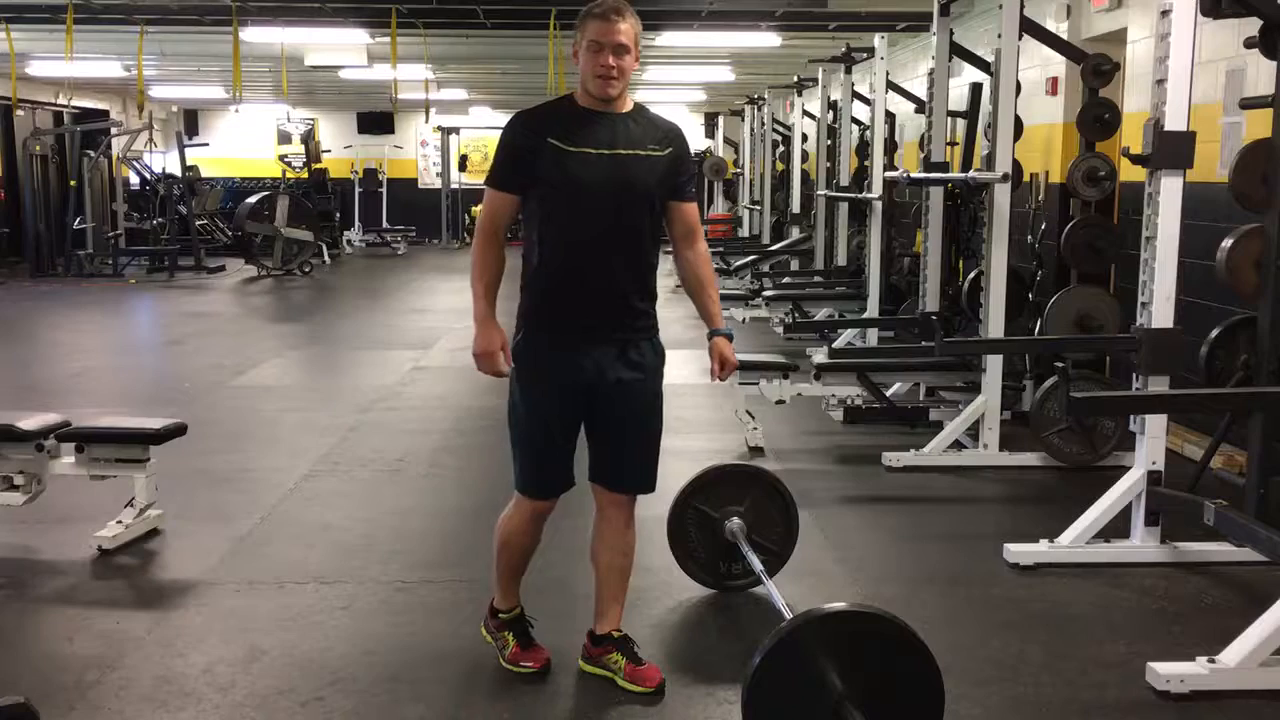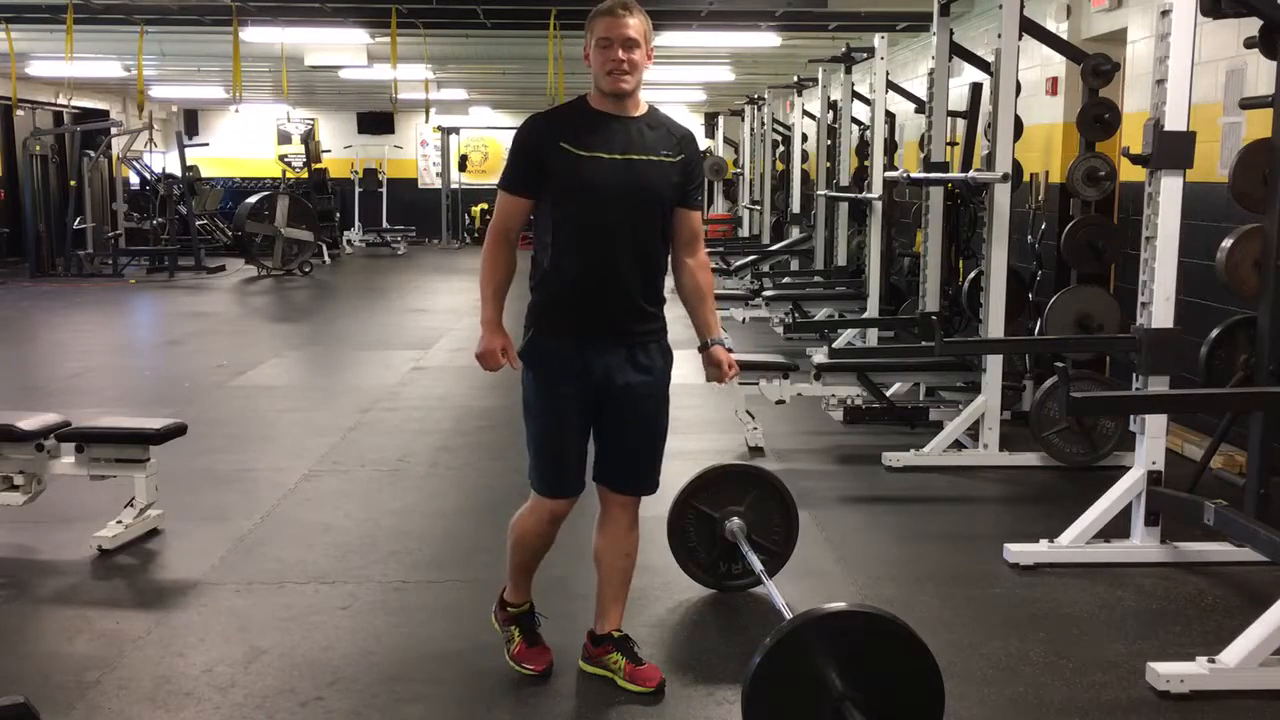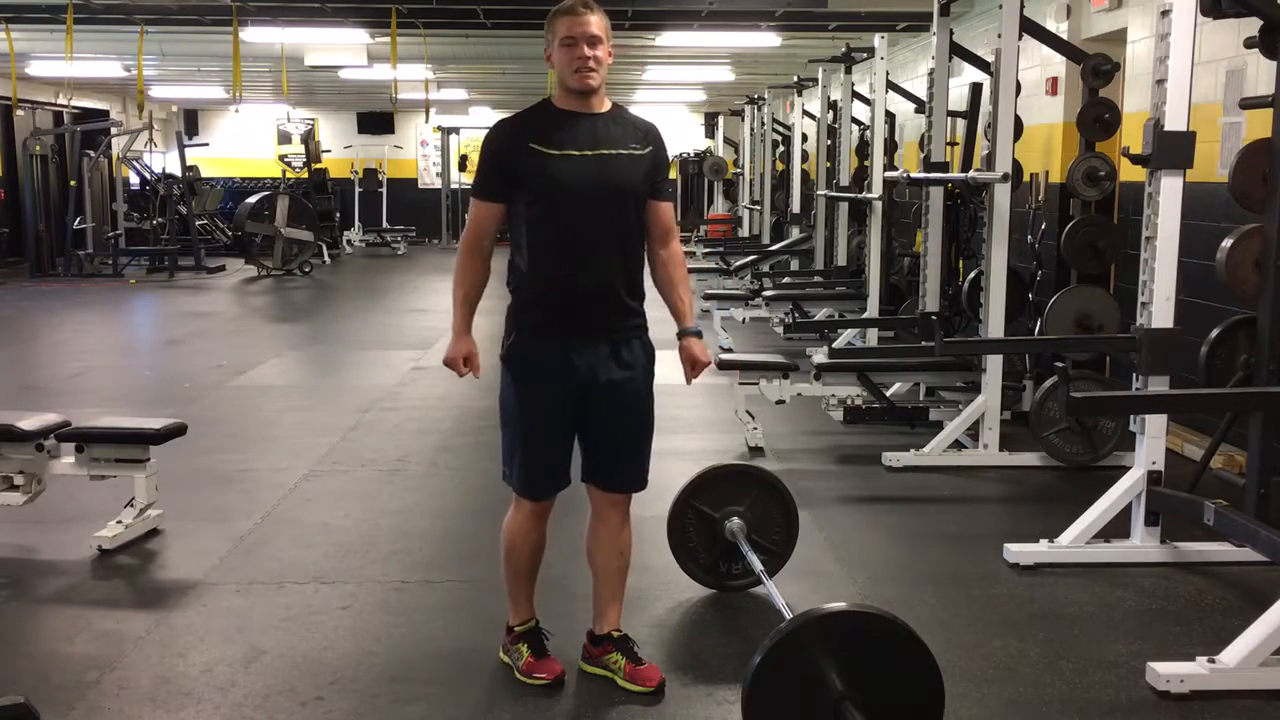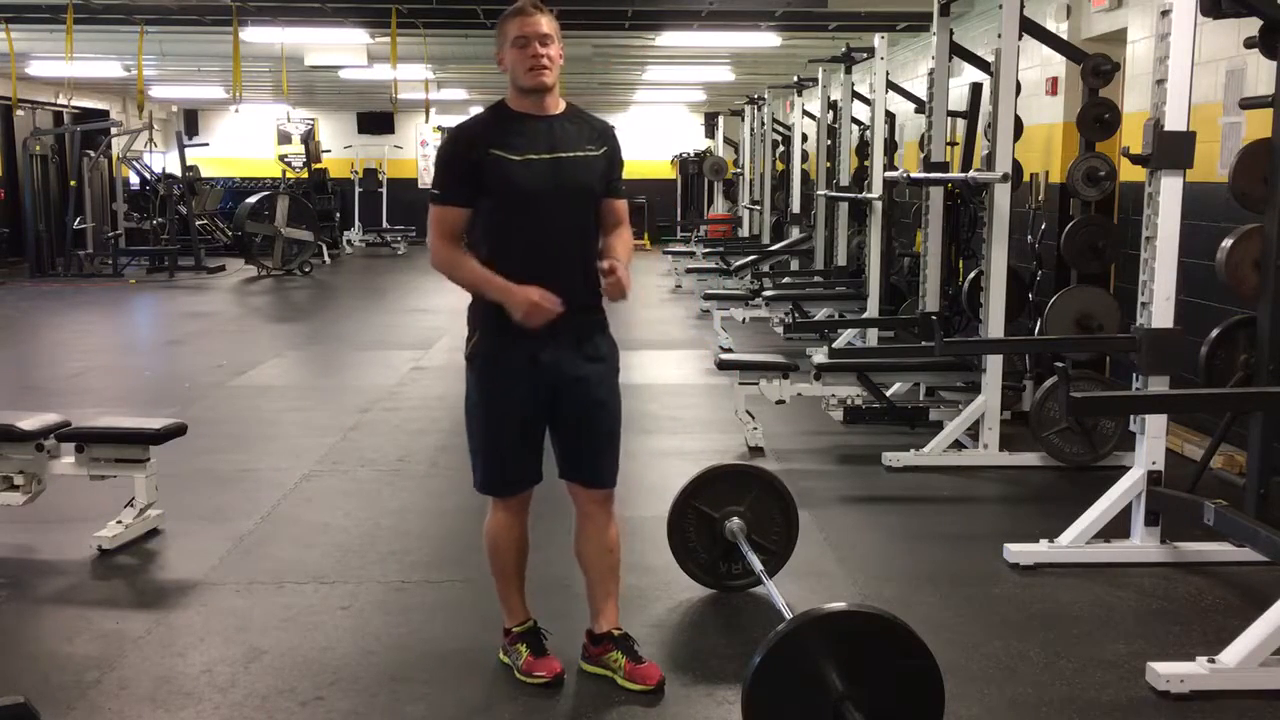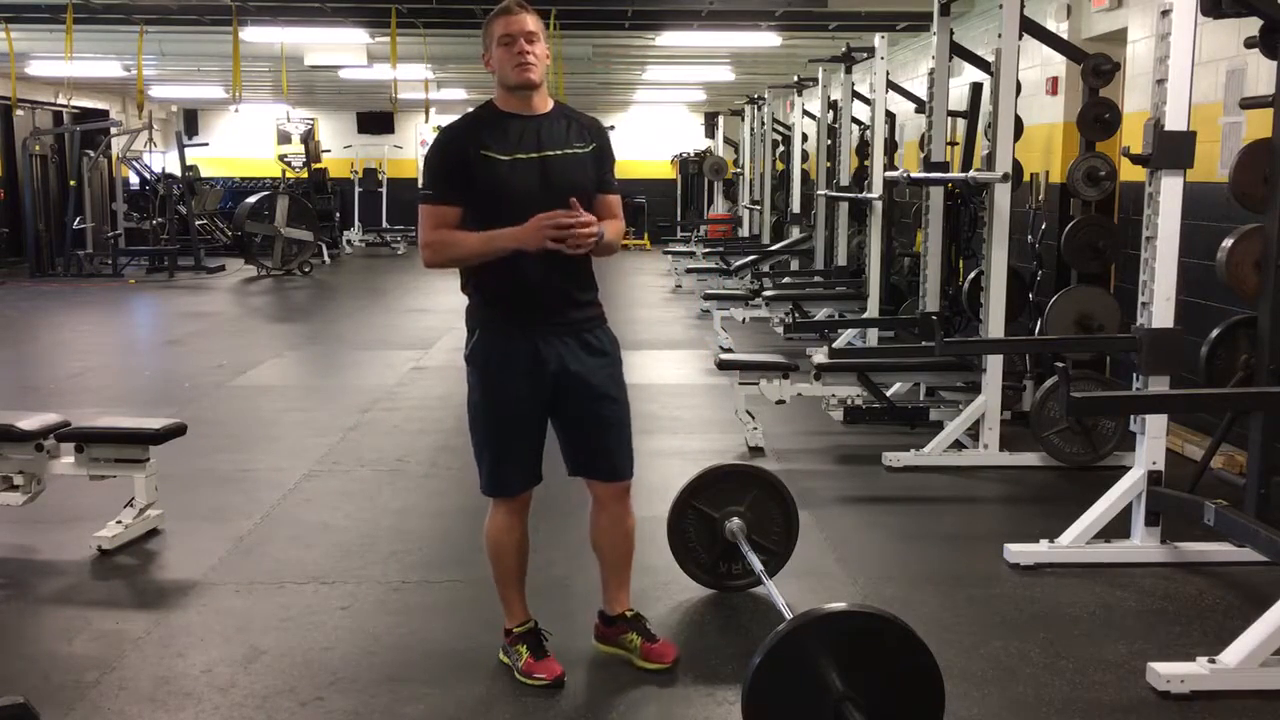
dt=0.5s
person 1, frame 1
left shoulder: (664, 140)
right shoulder: (533, 129)
left elbow: (688, 241)
right elbow: (492, 230)
left wrist: (717, 328)
right wrist: (485, 320)
left hip: (632, 349)
right hip: (548, 346)
left knee: (619, 497)
right knee: (535, 497)
left ankle: (605, 639)
right ankle: (504, 612)
person 1, frame 2
left shoulder: (677, 144)
right shoulder: (547, 132)
left elbow: (690, 253)
right elbow: (504, 232)
left wrist: (712, 339)
right wrist: (491, 322)
left hip: (641, 351)
right hip: (558, 347)
left knee: (623, 499)
right knee: (554, 497)
left ankle: (606, 640)
right ankle: (514, 605)
person 1, frame 3
left shoulder: (643, 138)
right shoulder: (515, 137)
left elbow: (664, 242)
right elbow: (477, 240)
left wrist: (688, 328)
right wrist: (461, 328)
left hip: (622, 348)
right hip: (538, 348)
left knee: (613, 498)
right knee: (533, 499)
left ankle: (606, 639)
right ankle: (521, 630)
person 1, frame 4
left shoulder: (597, 136)
right shoulder: (471, 141)
left elbow: (617, 224)
right elbow: (443, 247)
left wrist: (619, 260)
right wrist: (507, 292)
left hip: (586, 341)
right hip: (505, 344)
left knee: (597, 493)
right knee: (511, 496)
left ankle: (604, 638)
right ankle: (519, 632)
person 1, frame 5
left shoulder: (587, 133)
right shoulder: (460, 142)
left elbow: (615, 226)
right elbow: (433, 246)
left wrist: (596, 233)
right wrist: (521, 235)
left hip: (585, 333)
right hip: (504, 341)
left knee: (613, 484)
right knee: (510, 497)
left ankle: (618, 617)
right ankle: (519, 632)
